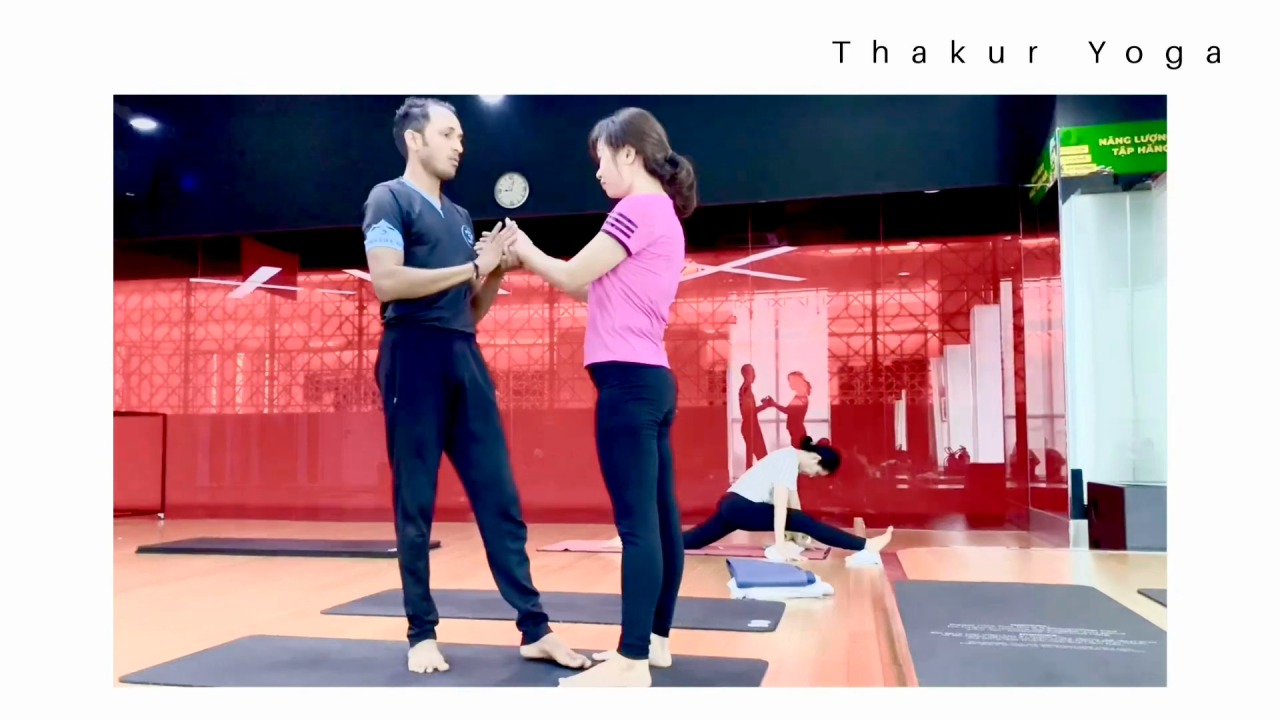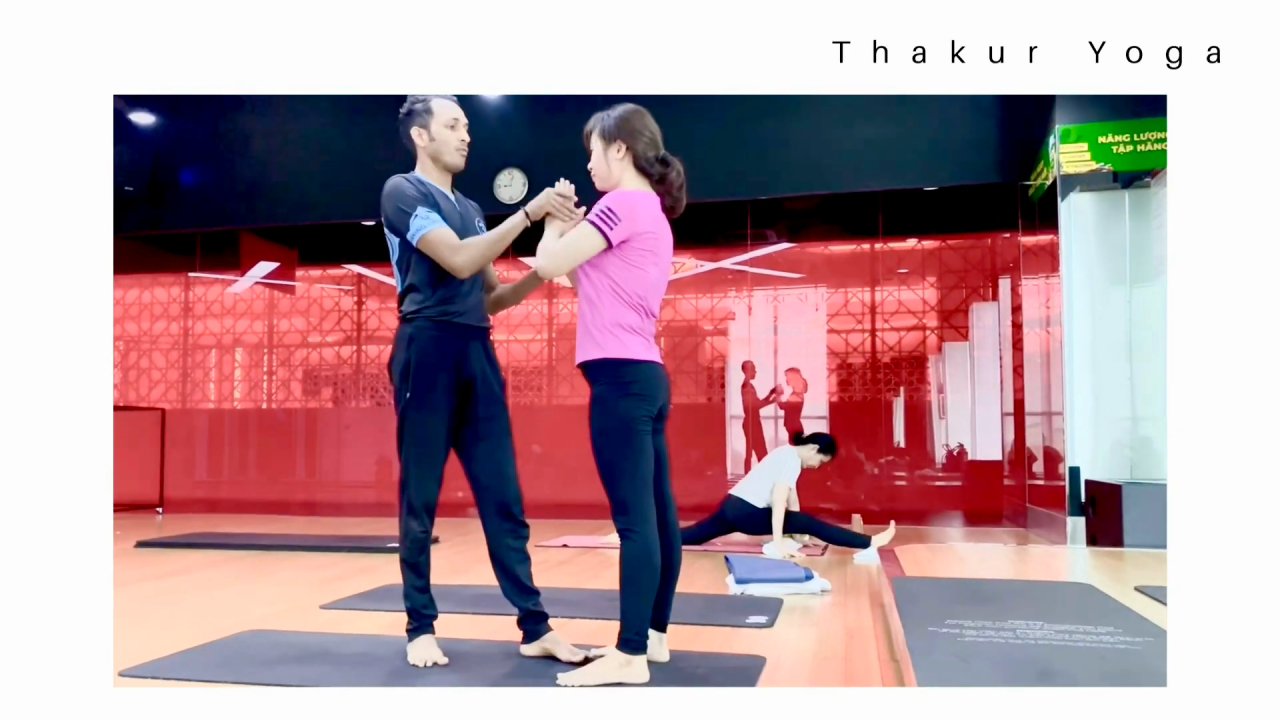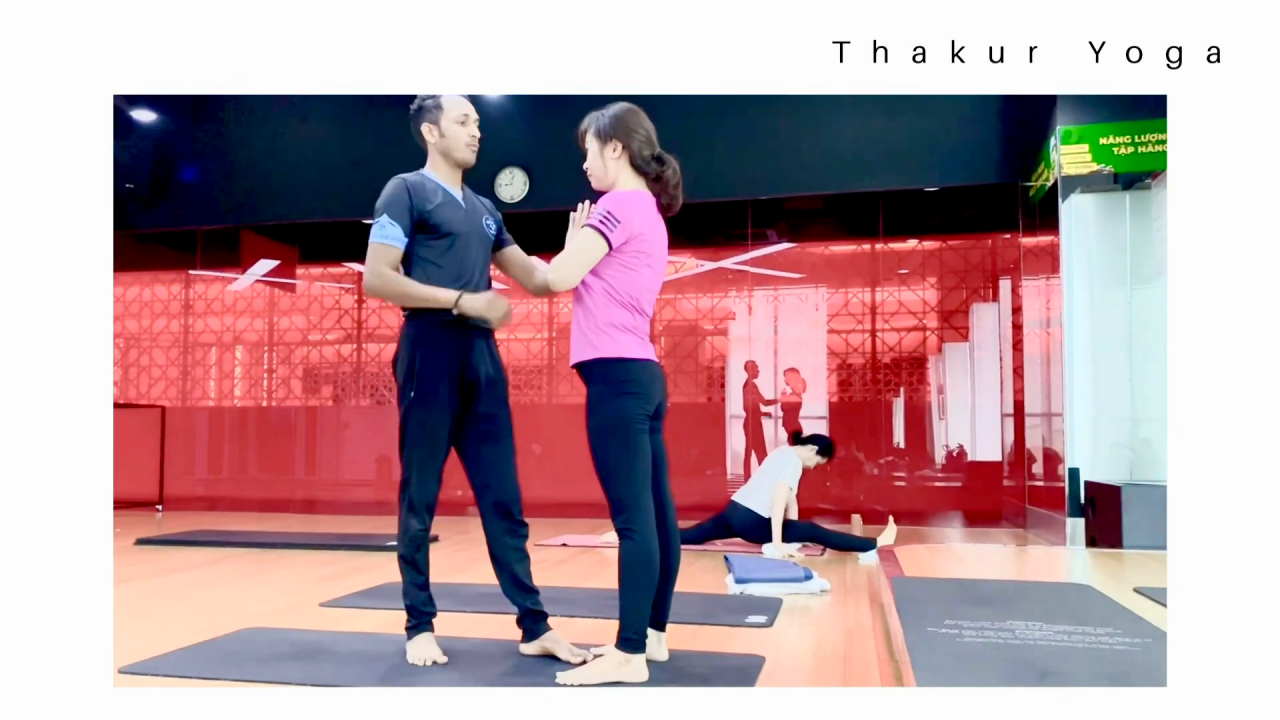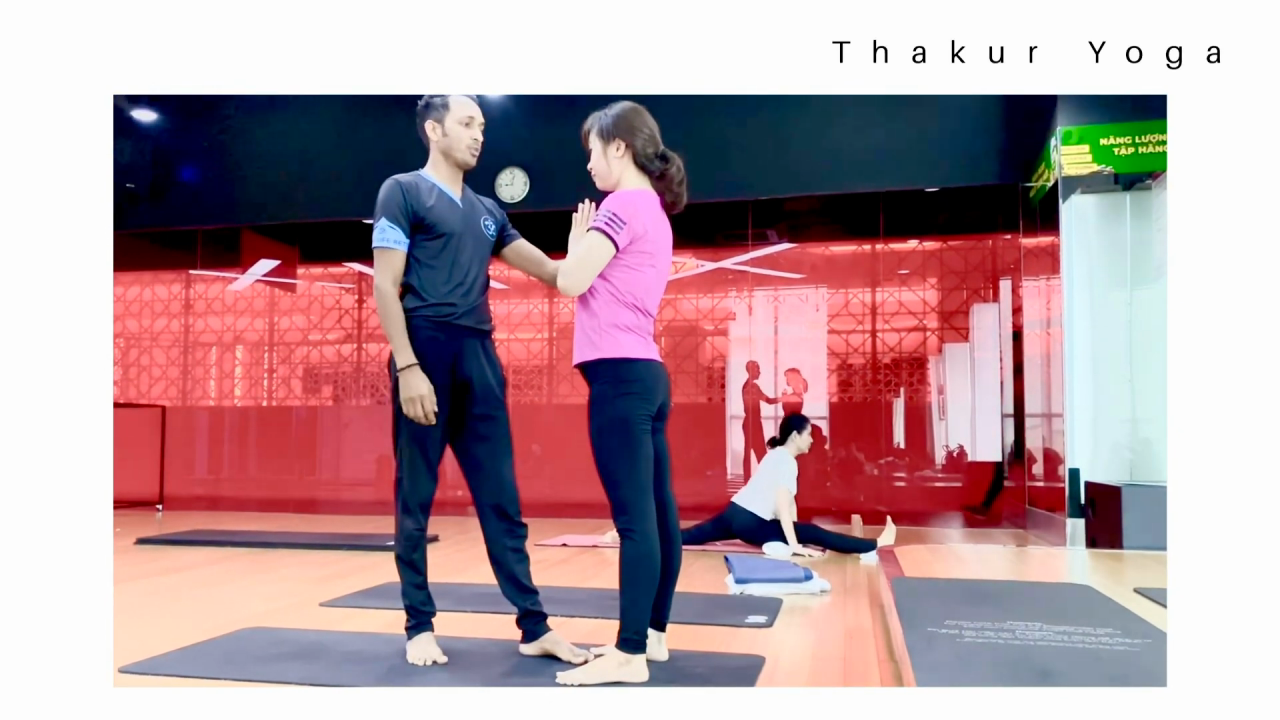
dt=1s
person 1, frame 1
left shoulder: (639, 209)
right shoulder: (663, 215)
left elbow: (574, 276)
right elbow: (597, 289)
left wrist: (524, 250)
right wrist: (530, 259)
left hip: (628, 379)
right hip: (651, 380)
left knee: (637, 523)
right knee: (659, 517)
left ankle: (632, 660)
right ankle: (654, 639)
person 1, frame 2
left shoulder: (624, 204)
right shoulder: (651, 213)
left elbow: (548, 265)
right elbow: (588, 279)
left wrist: (554, 227)
right wrist: (566, 230)
left hip: (621, 376)
right hip: (645, 376)
left knee: (633, 518)
right knee: (657, 512)
left ankle: (629, 655)
right ankle: (652, 634)
person 1, frame 3
left shoulder: (620, 205)
right shoulder: (648, 212)
left elbow: (560, 278)
left wrist: (572, 239)
right wrist: (582, 244)
left hip: (617, 375)
right hip: (642, 374)
left knee: (632, 516)
right knee: (654, 511)
left ankle: (628, 654)
right ankle: (651, 633)
person 1, frame 4
left shoulder: (623, 204)
right shoulder: (653, 211)
left elbow: (571, 281)
left wrist: (578, 240)
right wrist: (586, 243)
left hip: (619, 374)
right hip: (645, 373)
left knee: (633, 517)
right knee: (657, 511)
left ankle: (629, 654)
right ankle: (651, 634)
person 2, frame 1
left shoulder: (460, 216)
right shoulder: (390, 198)
right elbow: (386, 281)
left wrist: (496, 271)
right wrist: (473, 267)
left hip: (465, 357)
right hip: (413, 354)
left knee: (499, 496)
right knee: (416, 503)
left ankle: (534, 628)
right ankle: (421, 633)
person 2, frame 2
left shoulder: (471, 209)
right shoulder: (403, 191)
right elbow: (459, 262)
left wrist: (544, 269)
right wrist: (528, 213)
left hip: (478, 352)
right hip: (427, 348)
left knee: (503, 496)
right knee: (421, 498)
left ankle: (534, 627)
right ankle: (420, 627)
person 2, frame 3
left shoulder: (483, 209)
right shoulder: (405, 191)
left elbow: (536, 281)
right elbow: (377, 278)
right wrist: (459, 299)
left hip: (482, 354)
right hip: (430, 349)
left knee: (502, 496)
right knee: (420, 496)
left ankle: (534, 626)
right ankle: (419, 626)
person 2, frame 4
left shoulder: (486, 210)
right shoulder: (403, 191)
left elbow: (553, 272)
right elbow: (385, 286)
right wrist: (408, 367)
left hip: (480, 357)
right hip: (426, 353)
left knee: (501, 499)
right knee: (415, 499)
left ankle: (534, 627)
right ankle: (419, 626)
person 3, frame 1
left shoulder: (791, 459)
right shoulder: (789, 460)
left elbow: (793, 501)
right elbow: (780, 505)
left wrist: (797, 536)
right wrist: (780, 544)
left hip: (732, 505)
right hip: (742, 507)
left knee: (695, 541)
right knee: (806, 521)
right ankle: (865, 545)
person 3, frame 2
left shoulder: (788, 454)
right shoulder: (791, 459)
left elbow: (791, 499)
right elbow: (779, 501)
left wrist: (796, 533)
right wrist: (778, 542)
left hip: (733, 506)
right hip: (746, 512)
left knee: (695, 536)
right knee: (810, 523)
right ankle: (870, 543)
person 3, frame 3
left shoulder: (784, 452)
right shoulder: (793, 461)
left elbow: (790, 500)
right elbow: (779, 500)
left wrist: (794, 534)
right wrist: (777, 543)
left hip: (734, 512)
right hip: (750, 521)
left knee: (695, 535)
right knee: (813, 532)
right ankle: (875, 544)
person 3, frame 4
left shoulder: (778, 454)
right shoulder: (786, 461)
left elbow: (788, 499)
right elbow: (782, 503)
left wrist: (795, 532)
right wrist: (794, 543)
left hip: (735, 514)
right hip: (749, 523)
left knee: (689, 537)
right knee: (815, 534)
right ankle: (876, 544)
